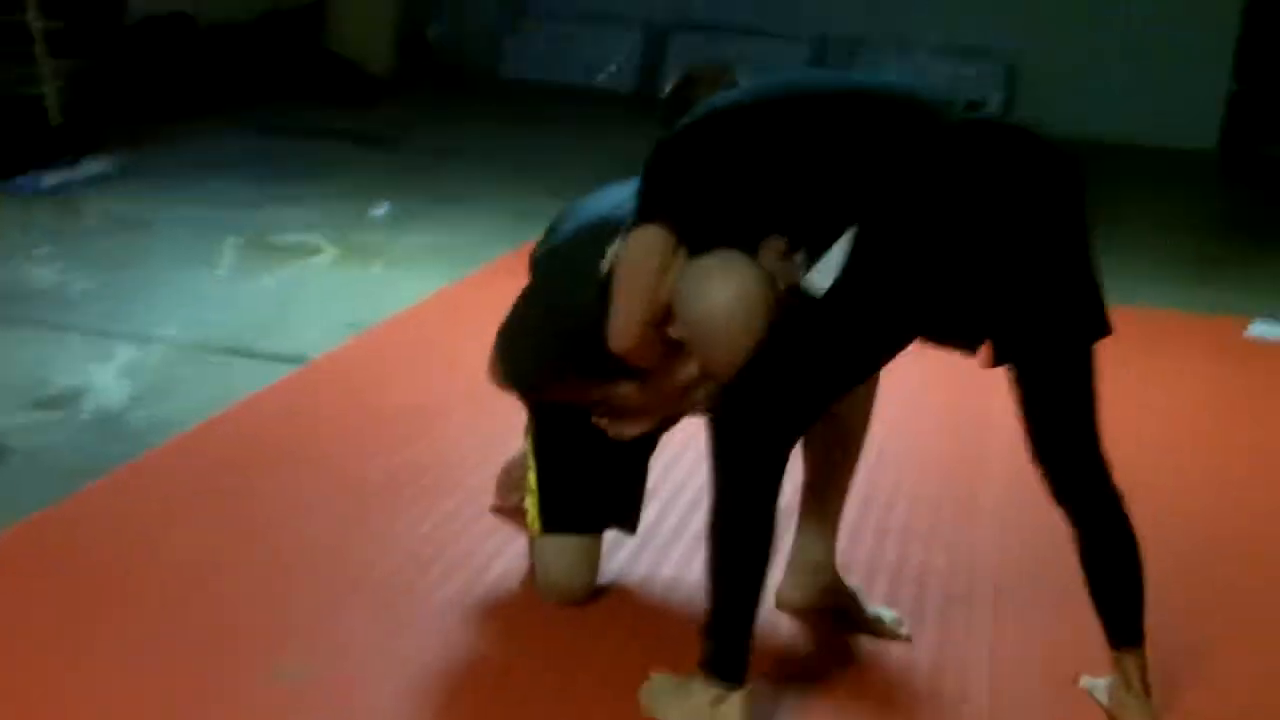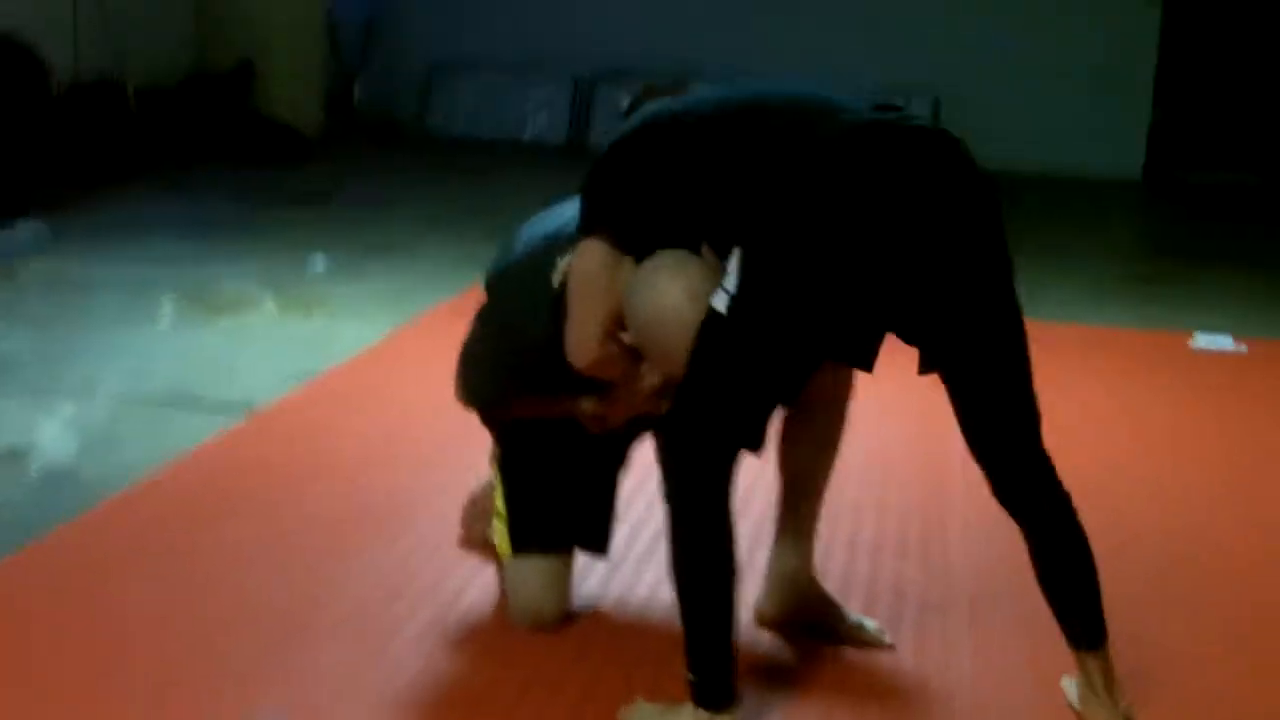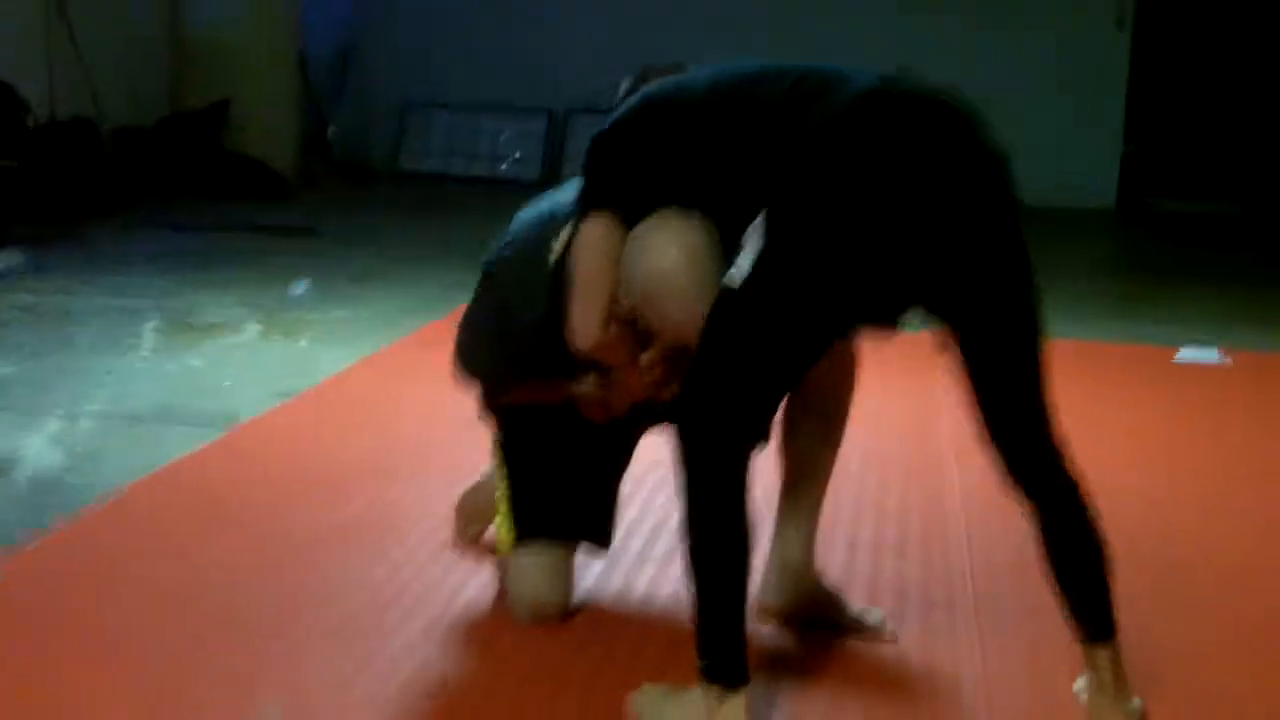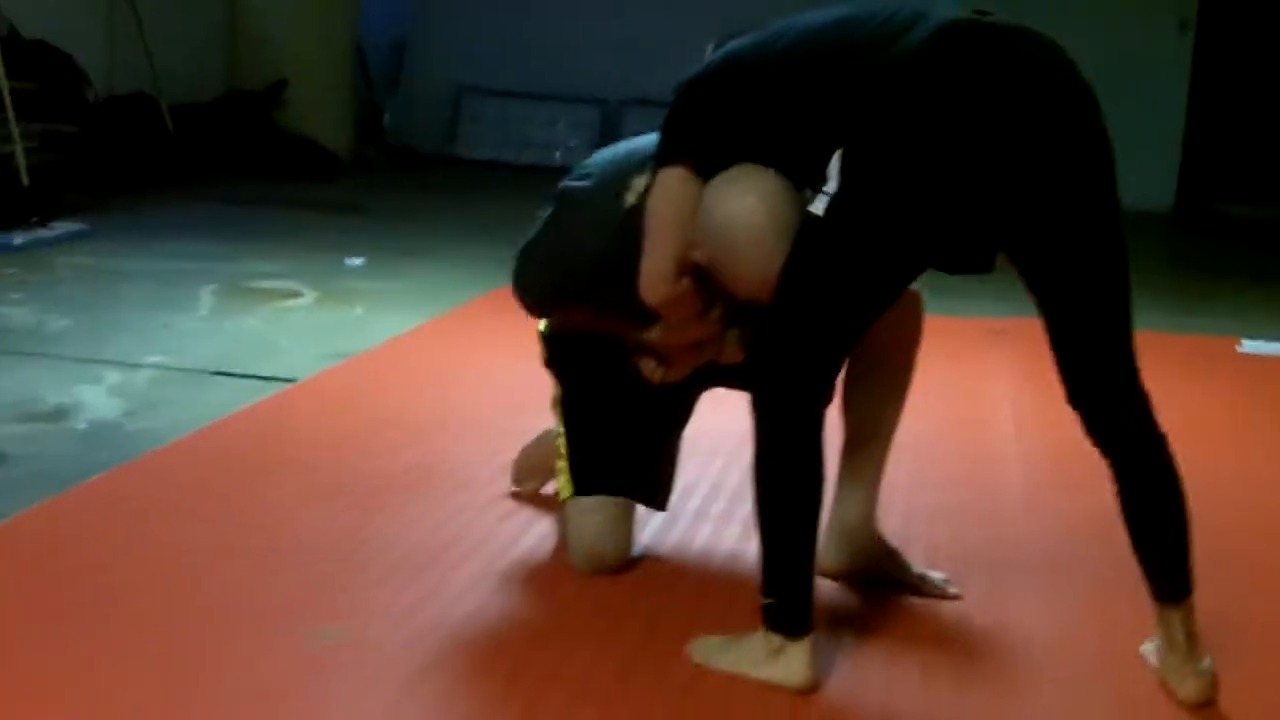
dt=0.2s
person 1, frame 1
left shoulder: (686, 151)
right shoulder: (794, 113)
left elbow: (627, 331)
left hip: (932, 211)
right hip: (1037, 182)
left knee: (751, 423)
right knee: (1073, 458)
person 1, frame 2
left shoulder: (624, 161)
right shoulder: (734, 121)
left elbow: (586, 348)
left wrist: (653, 375)
left hip: (828, 220)
right hip: (944, 183)
left knee: (694, 451)
right knee: (1017, 461)
person 1, frame 3
left shoulder: (624, 140)
left elbow: (588, 331)
left hip: (844, 185)
right hip: (959, 153)
left knee: (713, 431)
right knee: (1029, 445)
person 1, frame 4
left shoulder: (706, 94)
left elbow: (659, 285)
left wrist: (711, 331)
left hip: (926, 123)
right hip: (1047, 91)
left knee: (788, 374)
right knee: (1112, 398)
left ankle: (784, 641)
right ankle: (1181, 652)
person 2, frame 1
left shoulder: (769, 258)
right shoulder: (578, 287)
right elbow: (508, 373)
right wrist: (628, 396)
right hip: (588, 385)
right knee: (563, 584)
left ankle: (810, 572)
right ankle: (540, 468)
person 2, frame 2
right shoulder: (530, 304)
right elbow: (474, 392)
left wrist: (640, 402)
right wrist: (595, 407)
right hip: (559, 404)
right knee: (536, 609)
right ankle: (508, 495)
person 2, frame 3
right shoulder: (527, 278)
right elbow: (479, 371)
right wrist: (588, 387)
left hip: (652, 373)
right hip: (553, 393)
right knee: (540, 602)
right ankle: (507, 489)
person 2, frame 4
left shoulder: (790, 202)
right shoulder: (595, 214)
right elbow: (535, 295)
left wrist: (731, 338)
right wrist: (644, 333)
left hip: (723, 339)
right hip: (620, 342)
left knee: (896, 309)
right knee: (596, 551)
left ankle: (852, 535)
right ankle: (570, 446)
